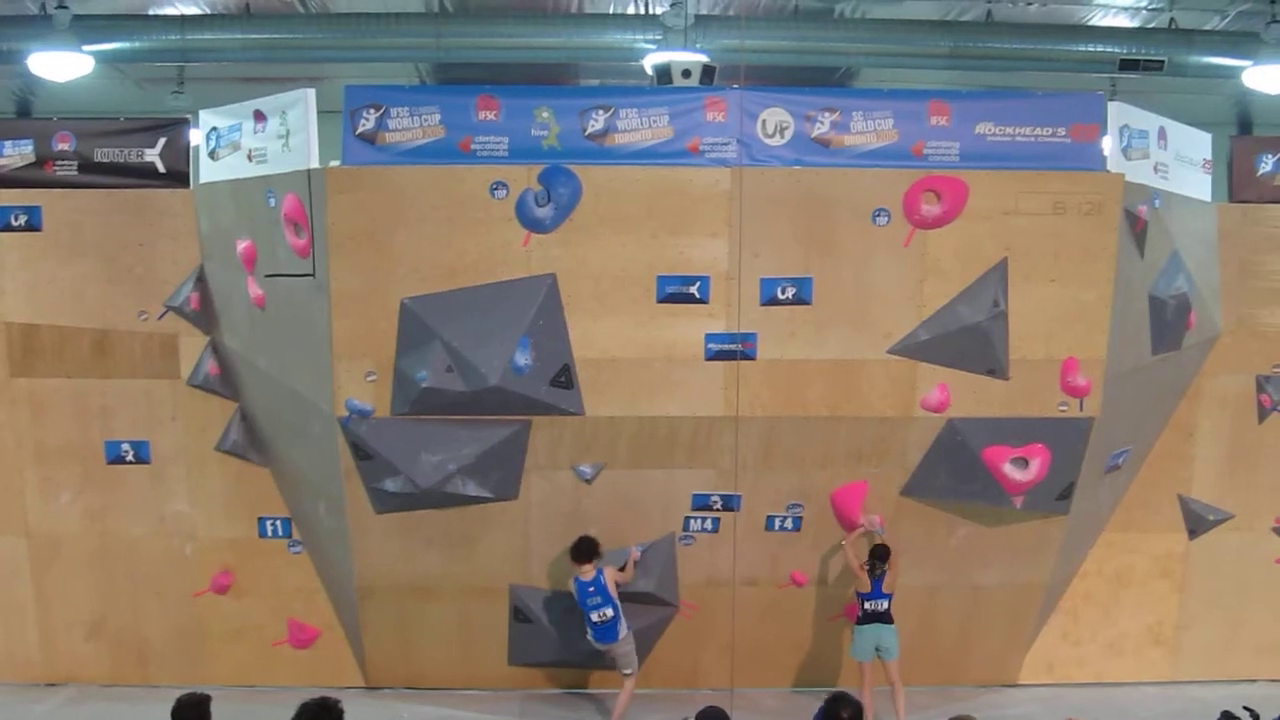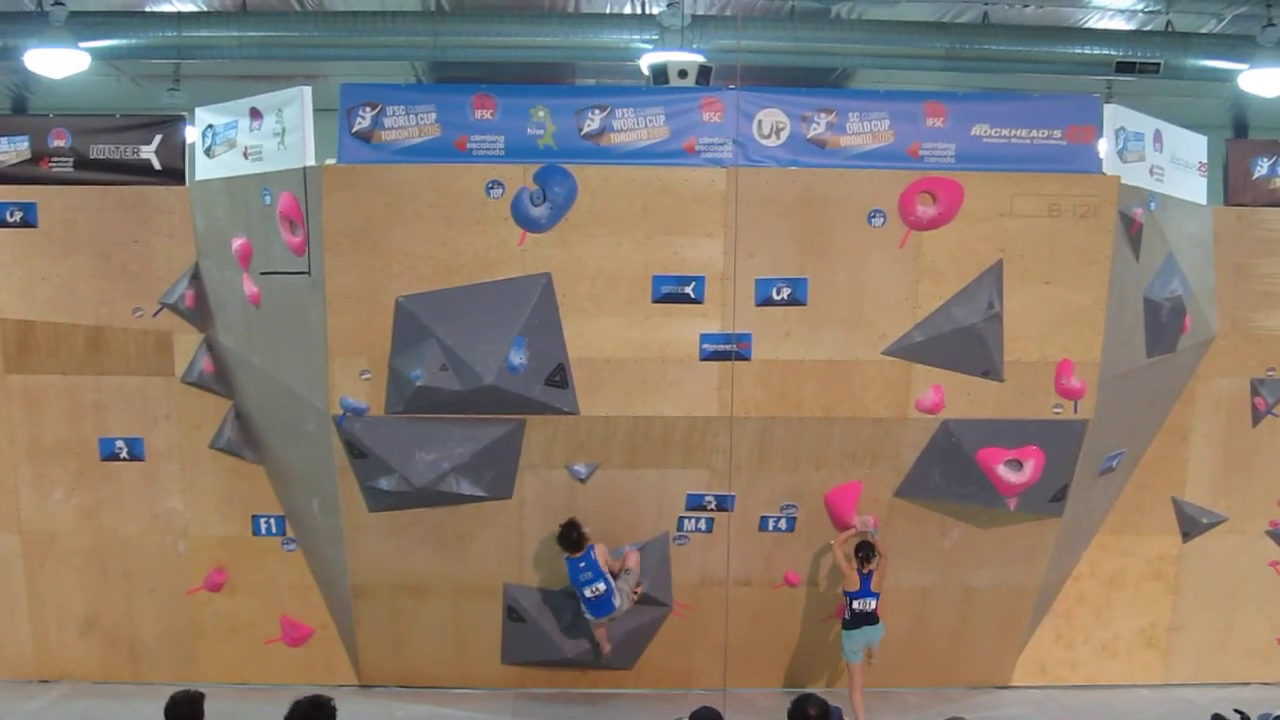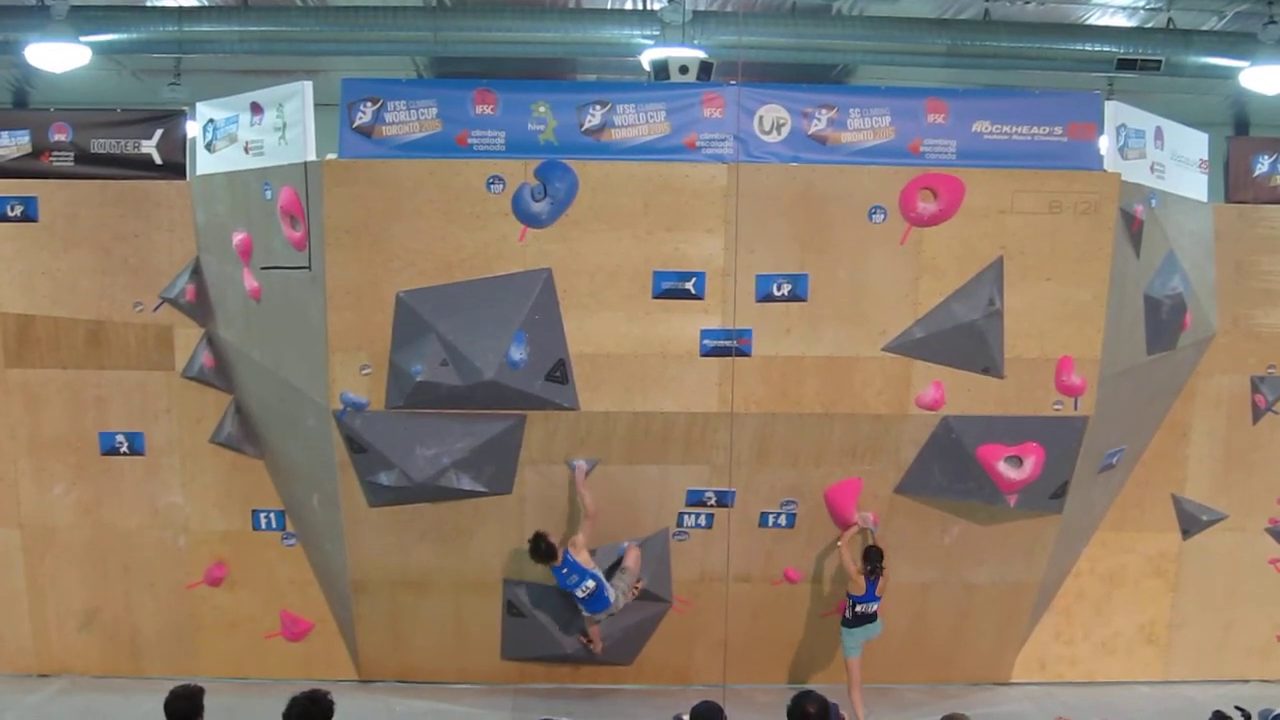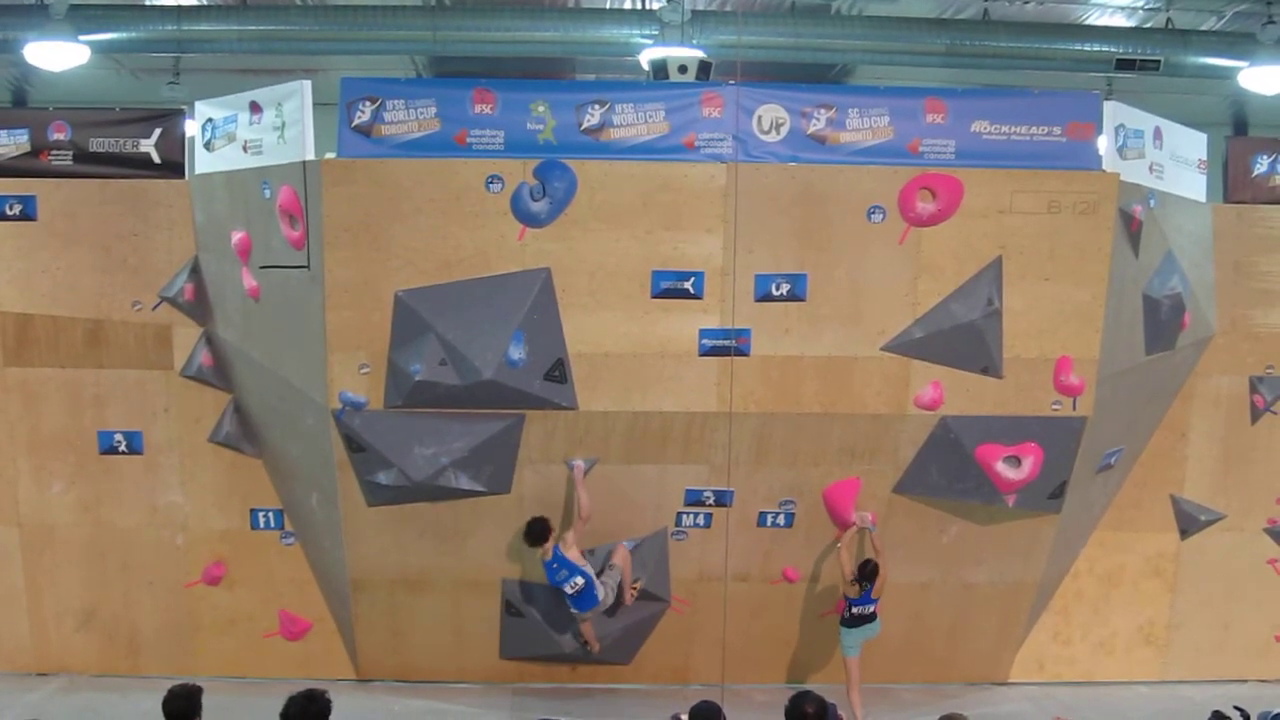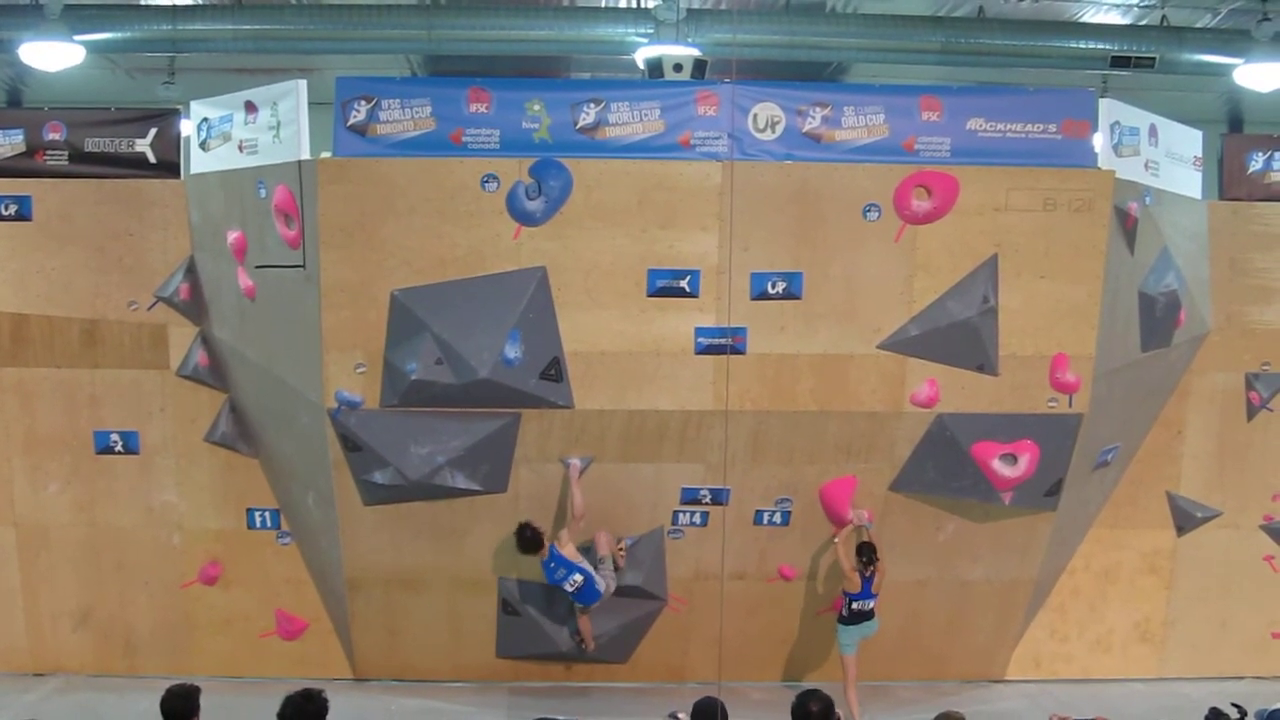
dt=1s
person 1, frame 1
left shoulder: (861, 576)
right shoulder: (891, 577)
left elbow: (847, 545)
right elbow: (892, 556)
left wrist: (864, 529)
right wrist: (879, 534)
left hip: (864, 631)
right hip: (887, 630)
left knee: (866, 682)
right knee: (895, 681)
person 1, frame 2
left shoulder: (850, 575)
right shoulder: (878, 576)
left elbow: (836, 545)
right elbow: (883, 555)
left wrist: (856, 529)
right wrist: (870, 534)
left hip: (852, 633)
right hip: (874, 629)
left knee: (856, 682)
right ankle: (871, 656)
person 1, frame 3
left shoulder: (856, 579)
right shoulder: (882, 580)
left elbow: (842, 545)
right elbow: (878, 554)
left wrist: (858, 526)
right wrist: (870, 530)
left hip: (852, 632)
right hip: (874, 628)
left knee: (854, 682)
person 1, frame 4
left shoulder: (850, 582)
right shoulder: (879, 583)
left elbow: (842, 546)
right elbow: (879, 552)
left wrist: (856, 526)
right wrist: (870, 529)
left hip: (851, 633)
right hip: (873, 628)
left knee: (853, 682)
person 1, frame 5
left shoulder: (851, 577)
right shoulder: (879, 575)
left elbow: (839, 542)
right elbow: (872, 549)
left wrist: (853, 525)
right wrist: (864, 527)
left hip: (849, 630)
right hip: (870, 626)
left knee: (850, 679)
person 2, frame 1
left shoulder: (573, 584)
right shoulder: (607, 573)
right elbow: (627, 578)
right wrist: (631, 559)
left hip: (596, 640)
right hip: (620, 638)
right knee: (629, 680)
person 2, frame 2
left shoulder: (568, 563)
right shoulder: (597, 550)
right elbow: (616, 568)
right wrist: (625, 556)
left hip: (594, 616)
right hip: (617, 605)
right knee: (633, 554)
left ankle: (604, 646)
right ankle: (631, 596)
person 2, frame 3
left shoulder: (554, 570)
right shoulder: (575, 549)
right elbow: (590, 514)
right wrist: (579, 482)
left hip: (593, 613)
right hip: (614, 600)
right knee: (633, 550)
left ankle: (596, 645)
right ankle: (630, 591)
person 2, frame 4
left shoulder: (546, 564)
right shoulder: (565, 546)
right elbow: (584, 516)
right wrist: (578, 480)
left hip: (580, 609)
right hip: (602, 596)
left knee: (583, 618)
right knee: (621, 549)
left ankle: (593, 646)
right ankle: (628, 593)
person 2, frame 5
left shoulder: (545, 567)
right shoulder: (561, 545)
right elbow: (578, 515)
right wrist: (573, 478)
left hip: (584, 600)
right hip: (603, 585)
left knee: (581, 614)
right knee: (601, 535)
left ankle: (588, 644)
right ankle: (618, 561)
